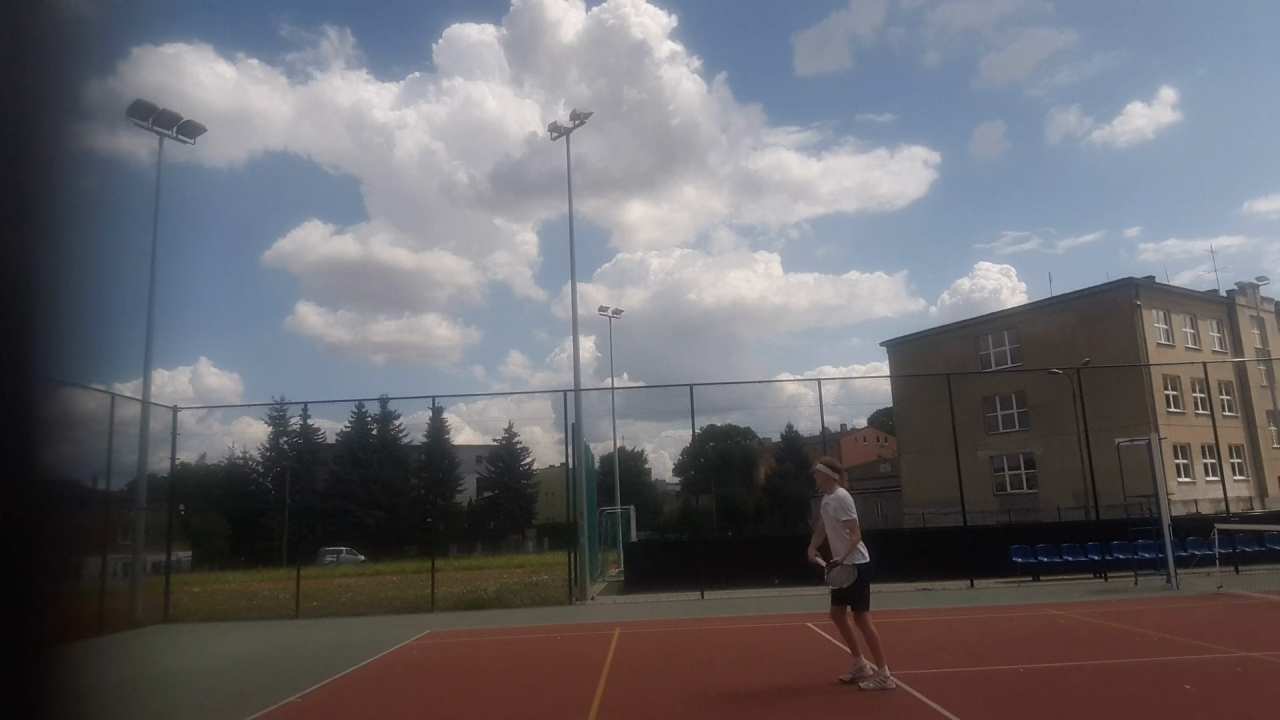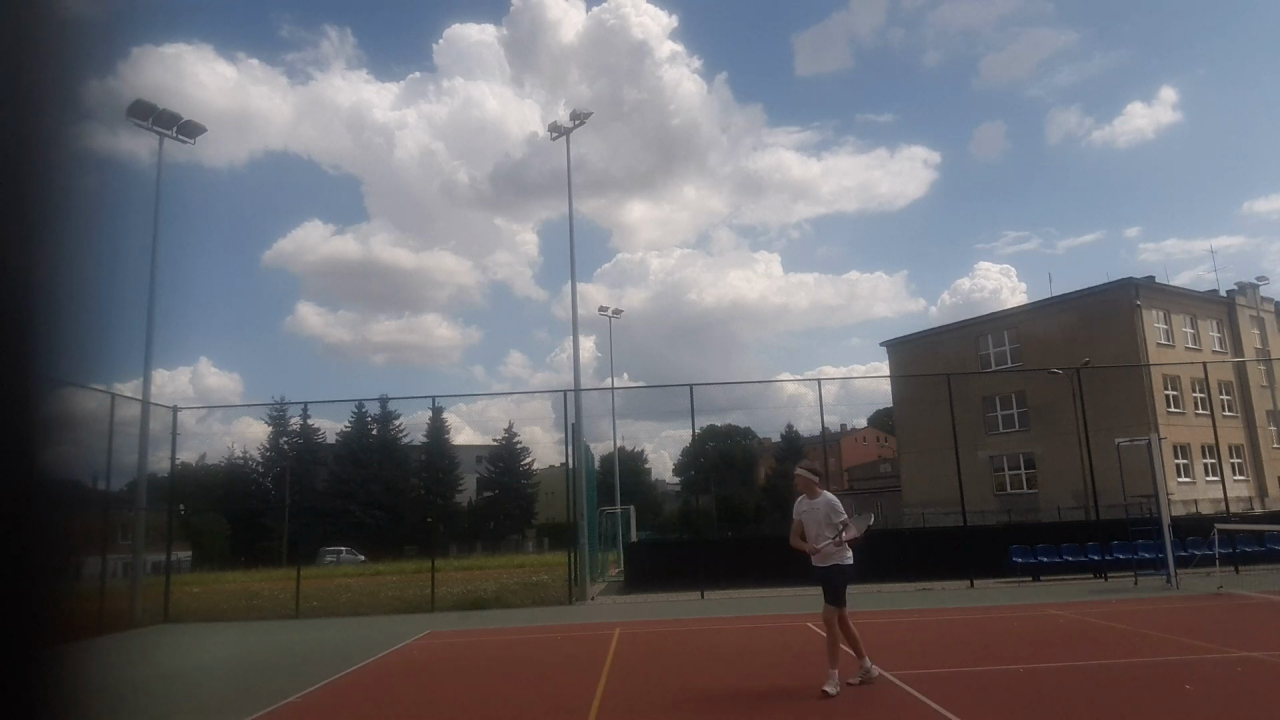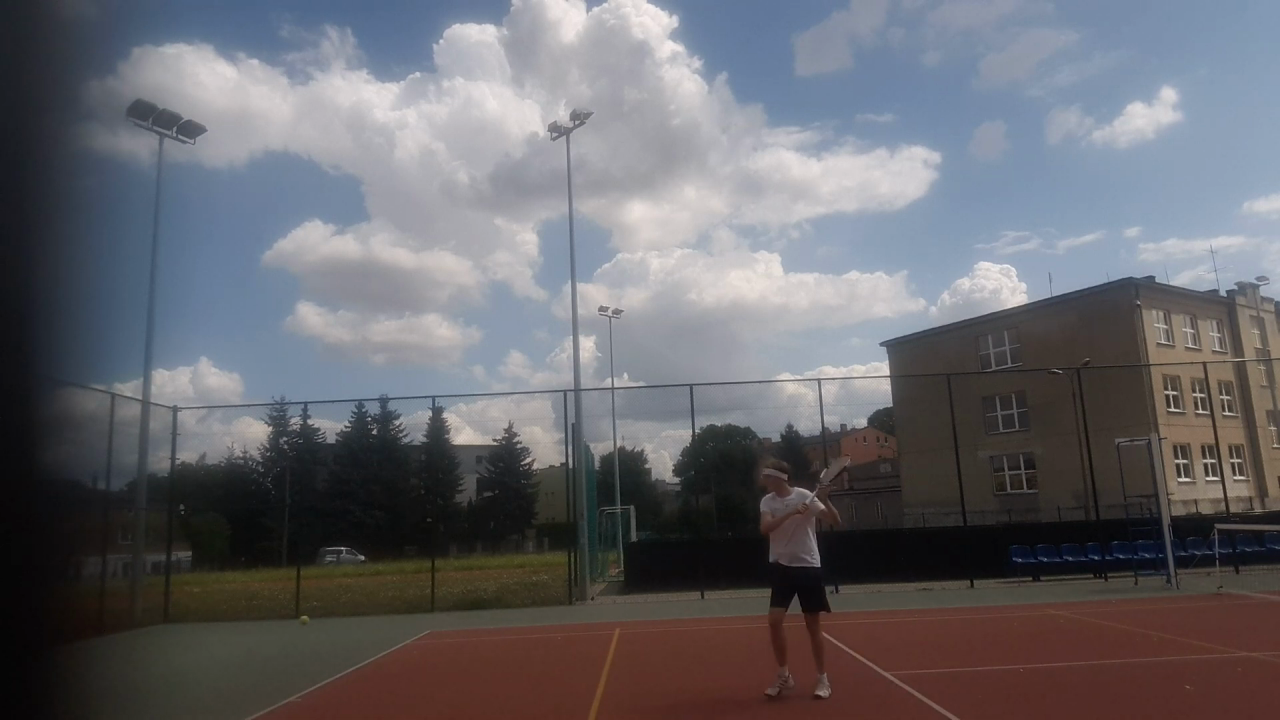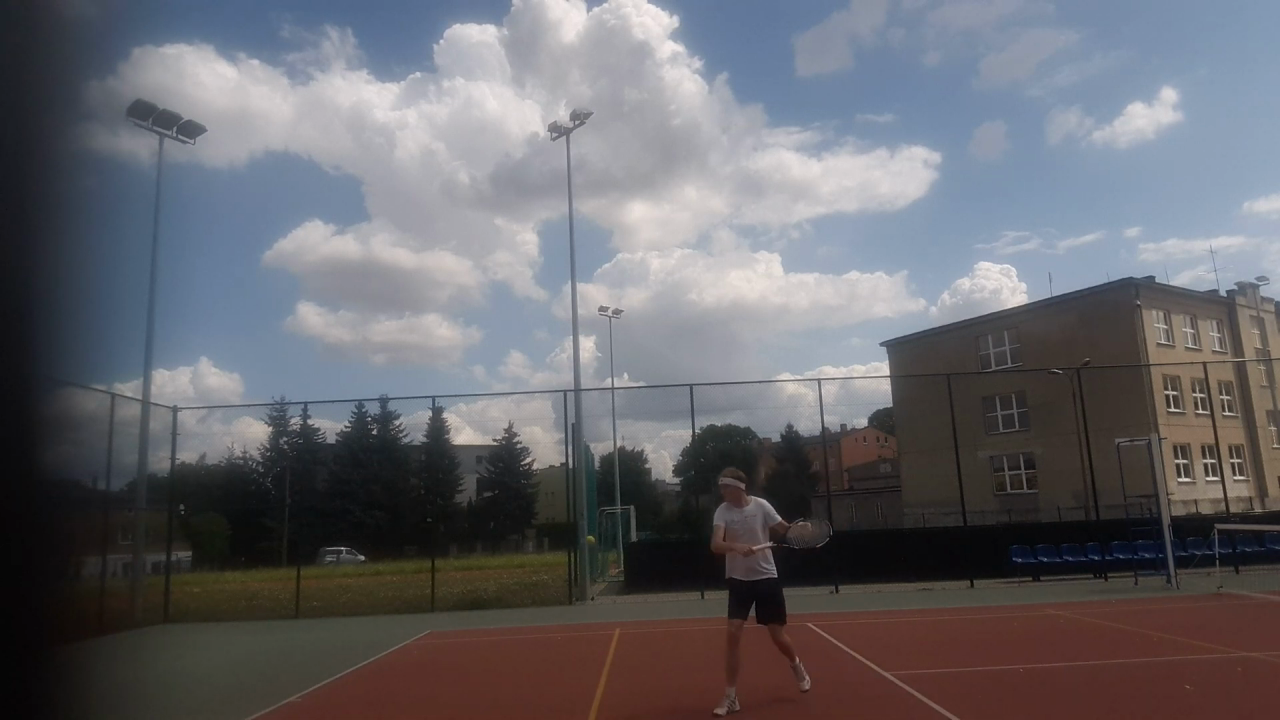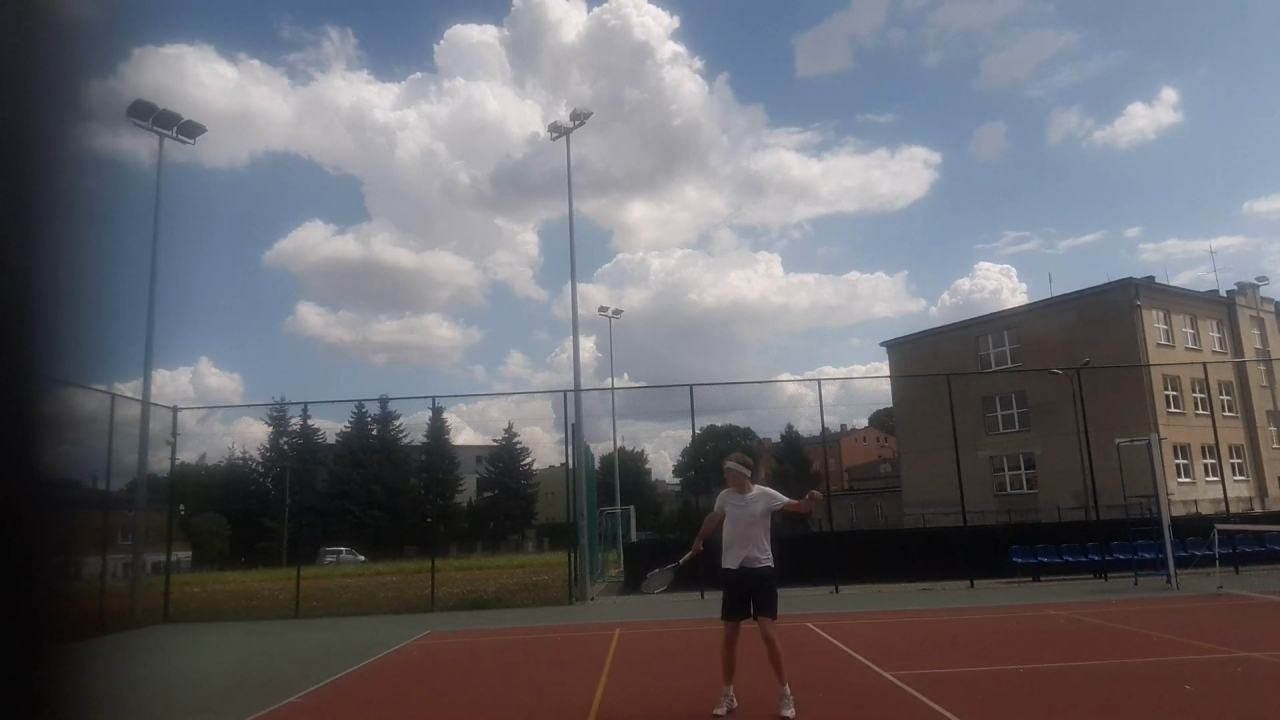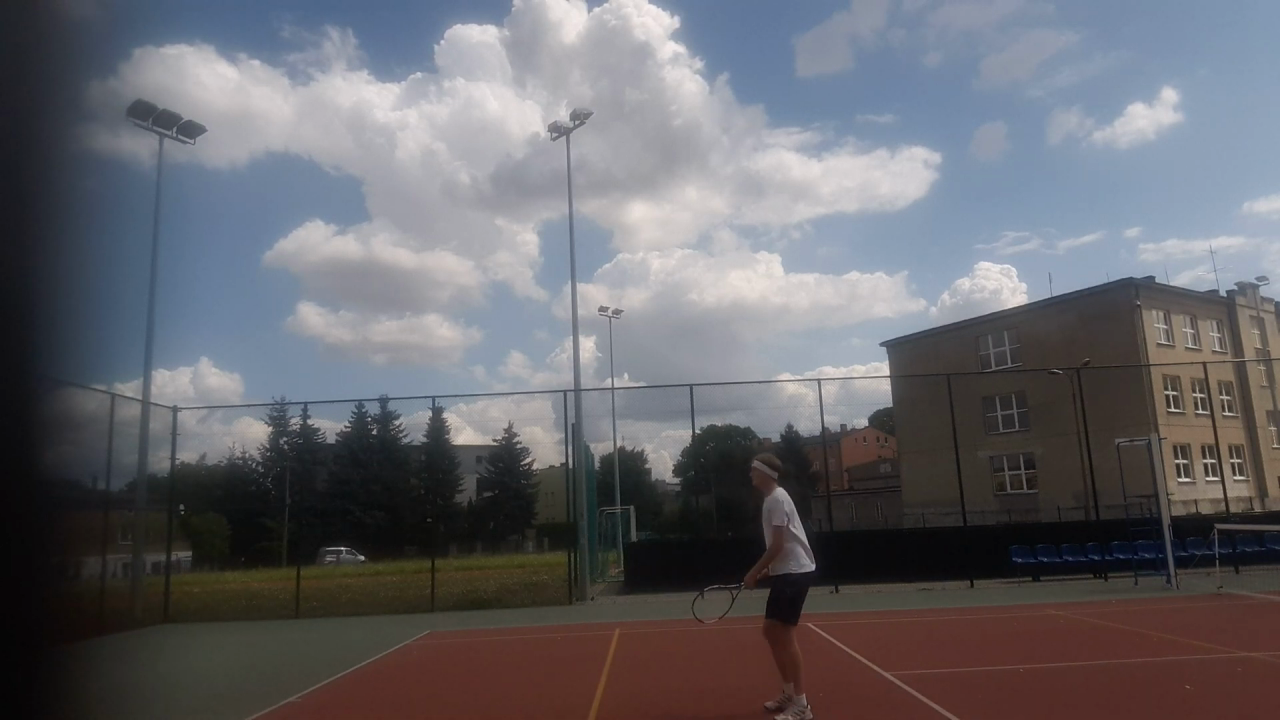
dt=0.4s
person 1, frame 1
left shoulder: (841, 498)
right shoulder: (827, 498)
left elbow: (855, 532)
right elbow: (820, 529)
left wrist: (844, 558)
right wrist: (812, 548)
left hip: (855, 565)
right hip: (839, 566)
left knee: (862, 620)
right knee: (836, 614)
left ankle: (884, 675)
right ankle: (861, 665)
person 1, frame 2
left shoulder: (829, 501)
right shoulder: (800, 503)
right elbow: (793, 538)
right wrist: (807, 547)
left hip: (839, 564)
right hip: (821, 566)
left knee: (829, 617)
right knee: (841, 619)
left ankle: (833, 677)
right ankle: (866, 667)
person 1, frame 3
left shoulder: (805, 496)
right shoulder: (767, 501)
left elbow: (834, 521)
right elbow: (765, 528)
left wrist: (826, 501)
right wrist: (790, 512)
left hip: (808, 567)
right hip: (782, 568)
left knee: (813, 626)
right knee: (774, 621)
left ankle: (822, 679)
right ankle: (783, 675)
person 1, frame 4
left shoulder: (761, 506)
right shoulder: (723, 512)
left elbow: (785, 530)
right elbow: (716, 545)
right wrist: (735, 548)
left hip: (767, 578)
right hip: (738, 581)
left knee: (779, 637)
right knee: (733, 634)
left ankle: (797, 665)
right ankle: (730, 696)
person 1, frame 5
left shoulder: (766, 495)
right shoulder: (724, 496)
left elbow: (801, 508)
right elbow: (712, 519)
left wrist: (811, 500)
right wrist: (698, 540)
left hip: (760, 569)
right hip: (733, 571)
left knee: (767, 632)
right knee: (729, 634)
left ankle: (786, 694)
right ankle: (728, 695)
person 1, frame 6
left shoulder: (775, 500)
right shoulder: (773, 497)
left elbow: (778, 544)
left wrist: (756, 572)
right wrist: (763, 569)
left hip: (793, 573)
right hip: (788, 572)
left knee: (782, 634)
right knee: (771, 631)
right ankle: (788, 691)
